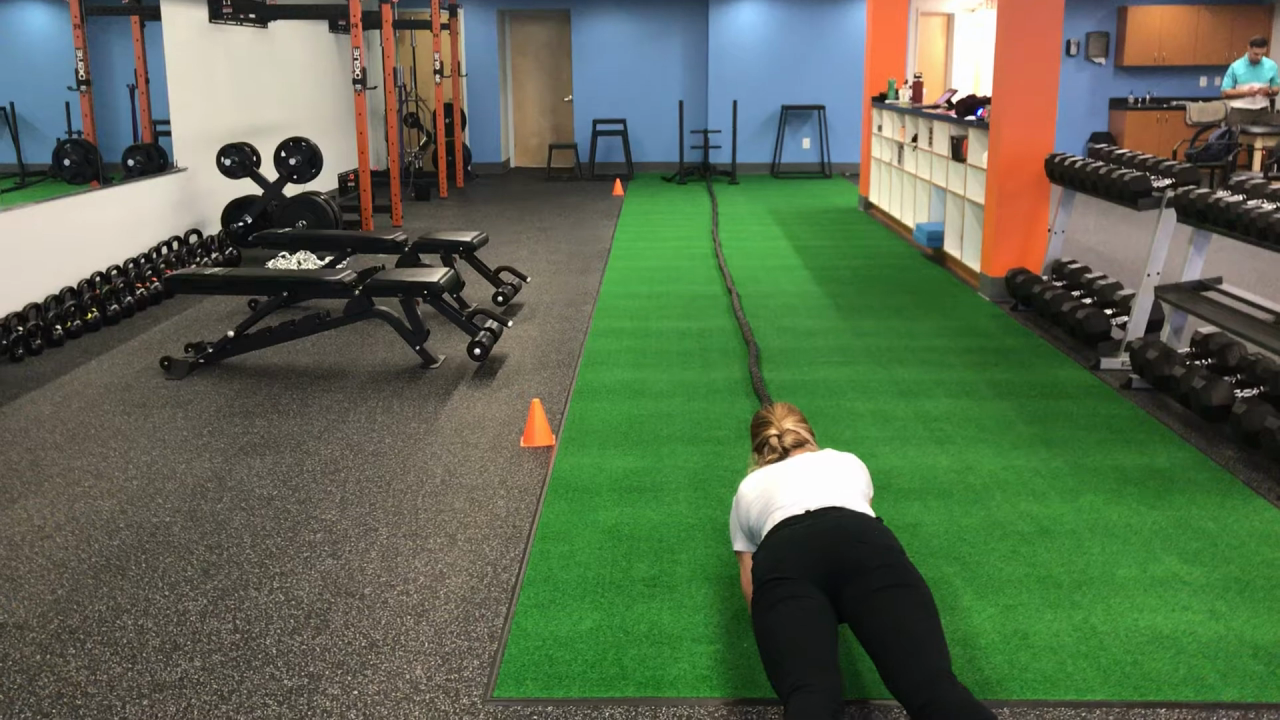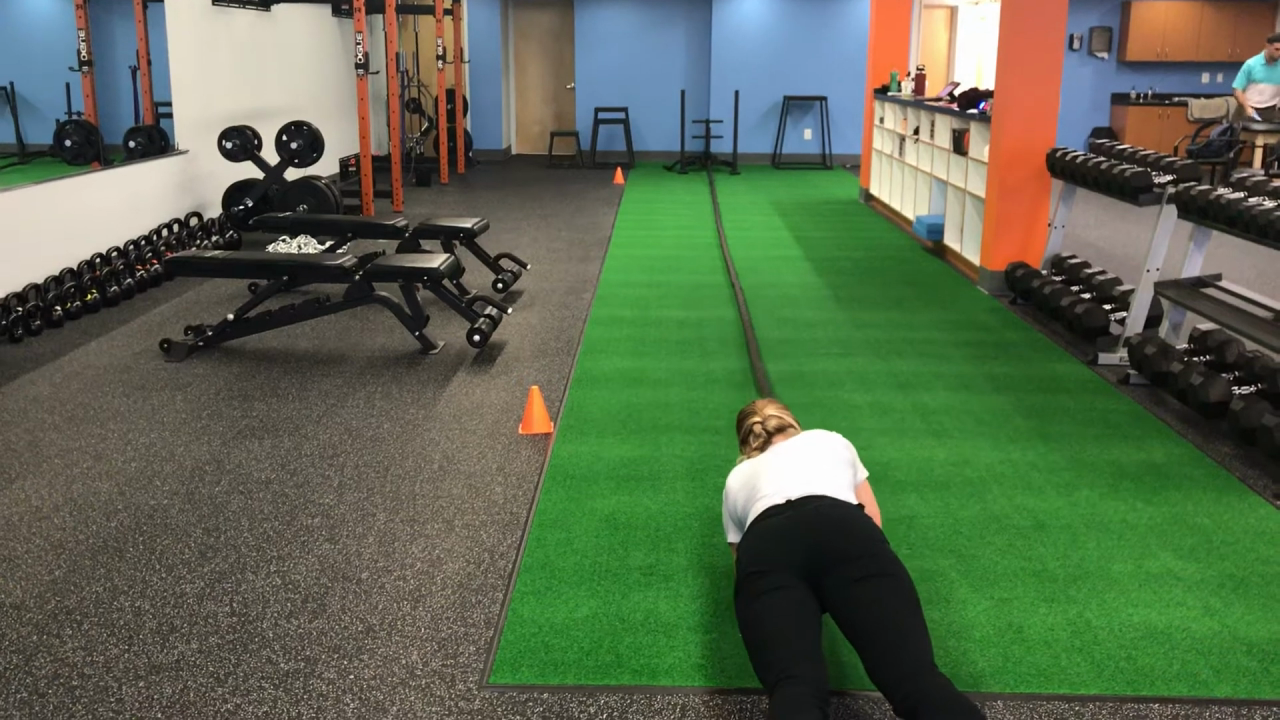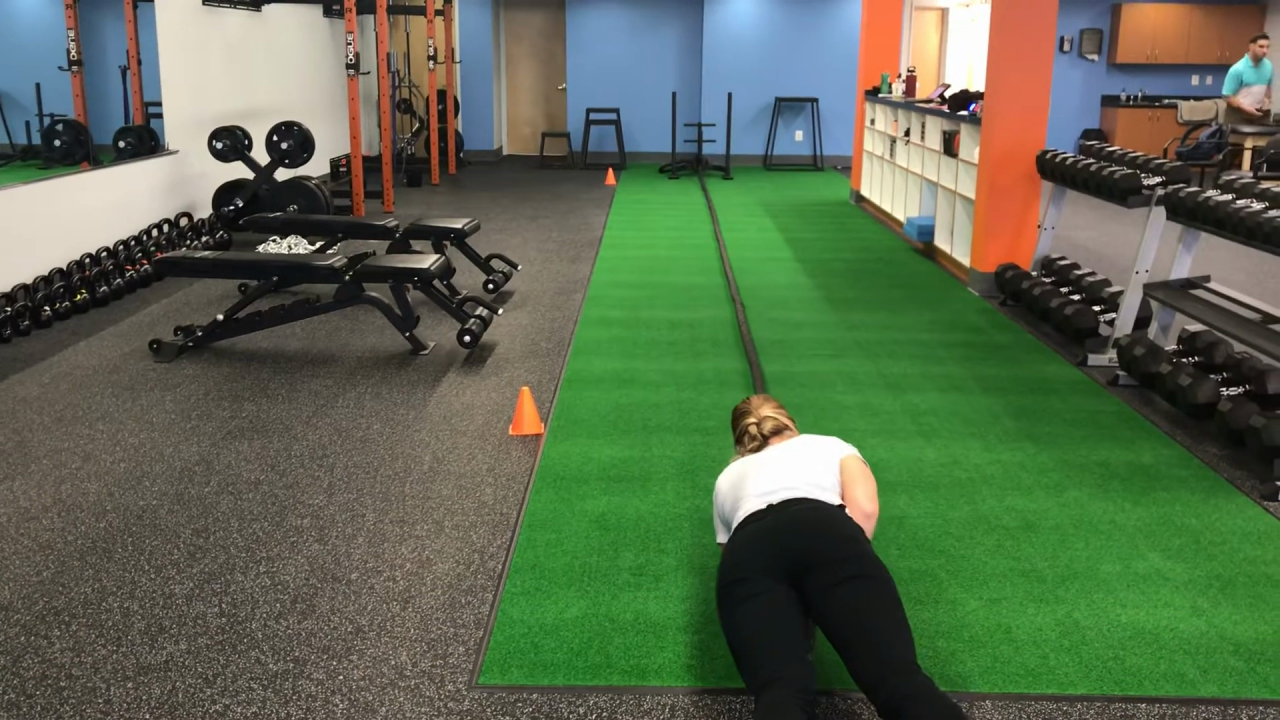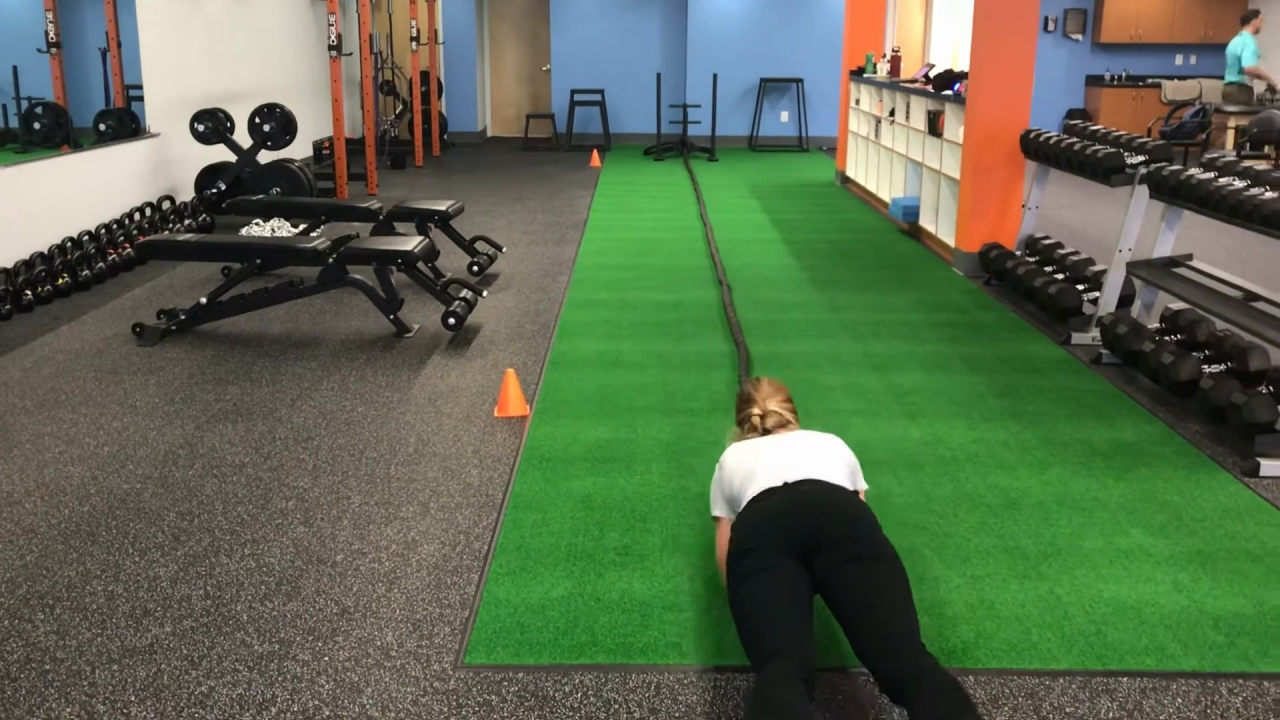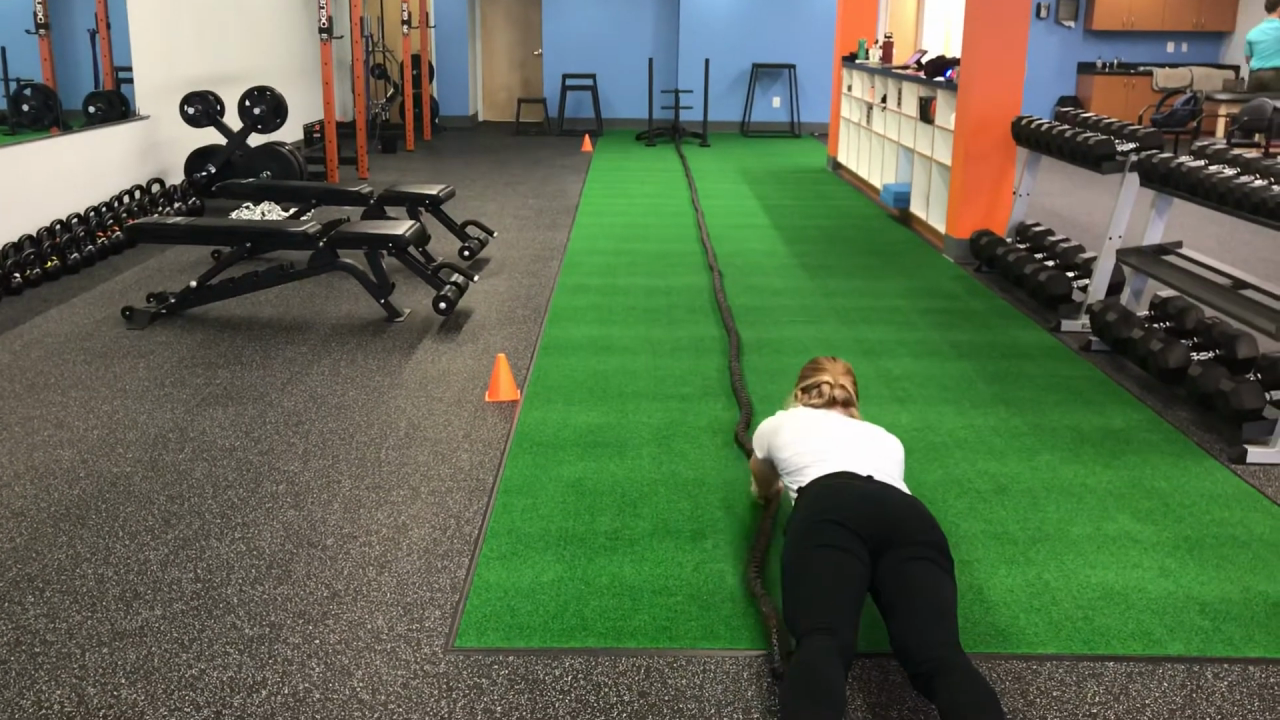
dt=0.7s
person 1, frame 1
left shoulder: (748, 488)
right shoulder: (847, 461)
left elbow: (752, 588)
left hip: (783, 560)
right hip: (865, 543)
right knee: (933, 685)
person 1, frame 2
left shoulder: (736, 478)
right shoulder: (831, 440)
right elbow: (871, 518)
left hip: (766, 549)
right hip: (844, 534)
left knee: (796, 692)
right knee: (916, 677)
person 1, frame 3
left shoulder: (728, 477)
right shoulder: (832, 446)
right elbow: (864, 506)
right wrist: (830, 605)
left hip: (748, 554)
right hip: (827, 534)
right knee: (900, 680)
person 1, frame 4
left shoulder: (731, 457)
right shoulder: (830, 442)
left elbow: (730, 572)
left hip: (762, 529)
right hip: (841, 518)
left knee: (782, 670)
right knee: (905, 658)
person 1, frame 5
left shoulder: (779, 424)
right shoulder: (886, 438)
left elbow: (763, 490)
left hip: (829, 514)
right hip: (911, 520)
left knee: (821, 646)
right knee: (938, 655)
